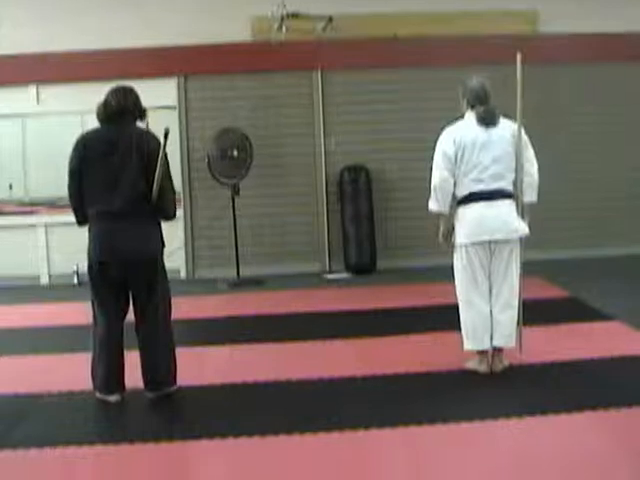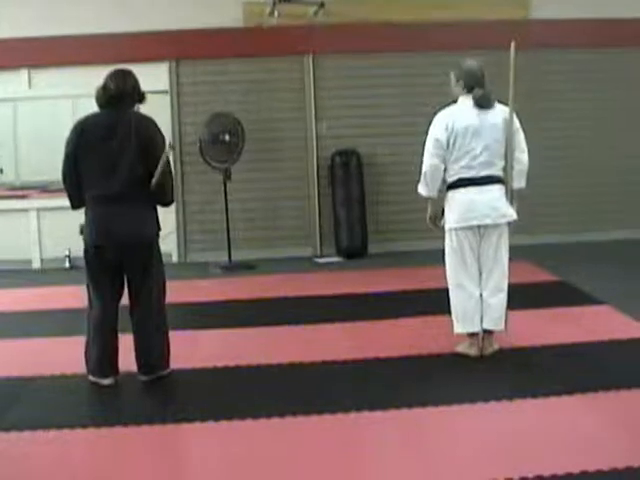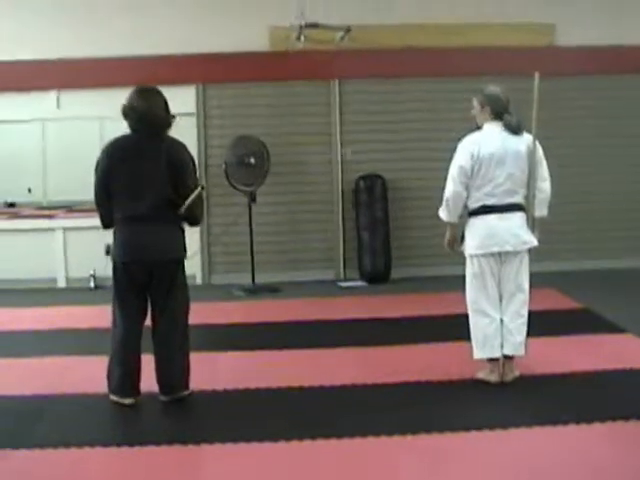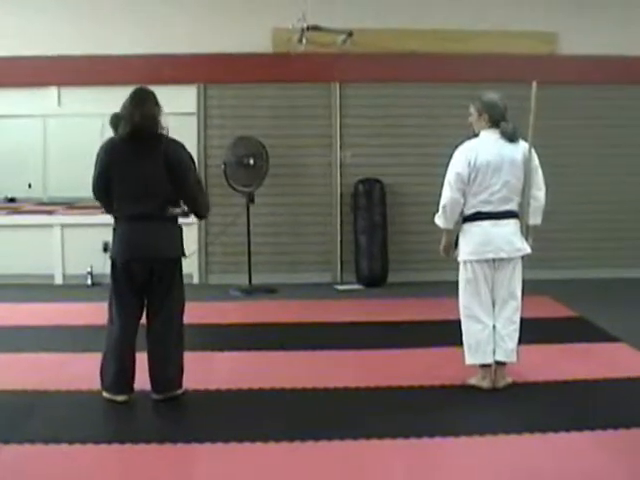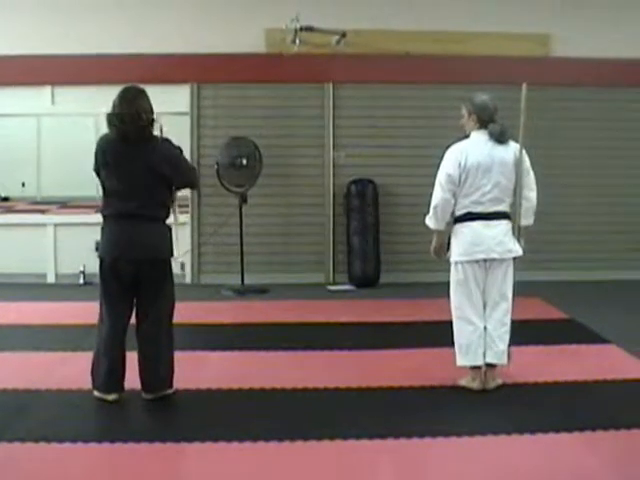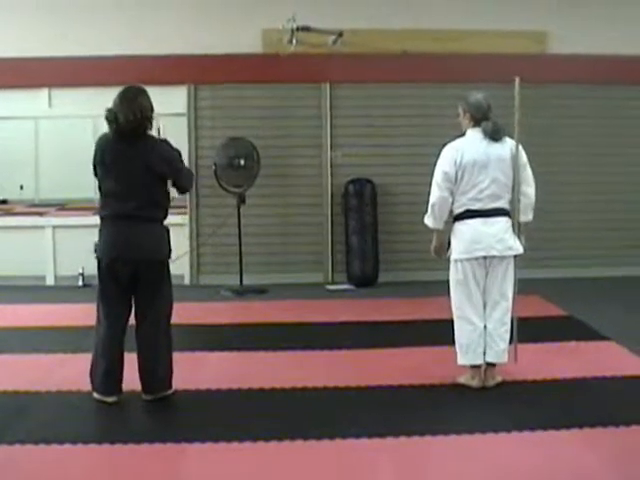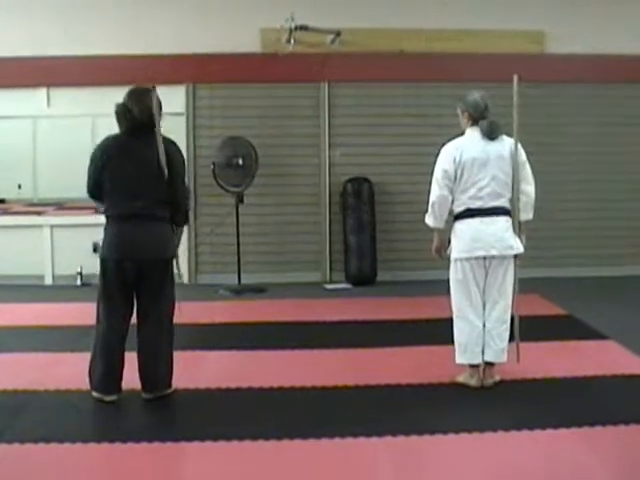
dt=0.3s
person 1, frame 1
left shoulder: (84, 144)
right shoulder: (147, 141)
left elbow: (76, 196)
right elbow: (164, 192)
right wrist: (166, 211)
left hip: (102, 239)
right hip: (142, 238)
left knee: (107, 316)
right knee: (153, 314)
left ankle: (108, 386)
right ankle: (159, 382)
person 1, frame 2
left shoulder: (82, 128)
right shoulder: (145, 126)
left elbow: (69, 177)
right elbow: (162, 178)
right wrist: (164, 198)
left hip: (99, 223)
right hip: (139, 222)
left knee: (102, 300)
right knee: (147, 298)
left ankle: (101, 369)
right ankle: (153, 365)
person 1, frame 3
left shoulder: (113, 150)
right shoulder: (175, 150)
left elbow: (102, 199)
right elbow: (191, 199)
right wrist: (191, 218)
left hip: (127, 242)
right hip: (166, 242)
left knee: (126, 319)
right knee: (170, 318)
left ankle: (123, 389)
right ankle: (173, 386)
person 1, frame 4
left shoulder: (110, 149)
right shoulder: (172, 150)
left elbow: (101, 193)
right elbow: (197, 198)
right wrist: (184, 206)
left hip: (127, 240)
right hip: (164, 241)
left knee: (122, 316)
right knee: (166, 316)
left ankle: (116, 385)
right ankle: (165, 385)
person 1, frame 5
left shoulder: (105, 146)
right shoulder: (161, 149)
right elbow: (190, 179)
left hip: (115, 239)
right hip: (152, 240)
left knee: (112, 315)
right knee: (155, 316)
left ankle: (107, 385)
right ankle: (156, 384)
person 1, frame 6
left shoulder: (104, 146)
right shoulder: (159, 149)
right elbow: (184, 183)
left hip: (112, 239)
right hip: (150, 241)
left knee: (111, 317)
right knee: (154, 316)
left ankle: (106, 387)
right ankle: (155, 385)
person 1, frame 7
left shoulder: (106, 148)
right shoulder: (167, 148)
left elbow: (94, 192)
right elbow: (180, 198)
right wrist: (174, 228)
left hip: (117, 238)
right hip: (156, 239)
left knee: (112, 316)
right knee: (156, 316)
left ankle: (105, 385)
right ankle: (156, 384)
person 2, frame 1
left shoulder: (453, 134)
right shoulder: (512, 130)
left elbow: (442, 181)
right elbow: (529, 173)
left wrist: (444, 221)
right wrist: (524, 211)
left hip: (472, 217)
right hip: (505, 214)
left knee: (473, 289)
right knee: (505, 287)
left ankle: (481, 355)
right ankle: (499, 354)
person 2, frame 2
left shoulder: (446, 117)
right shoulder: (504, 114)
left elbow: (432, 164)
right elbow: (520, 158)
left wrist: (432, 202)
right wrist: (512, 194)
left hip: (461, 201)
right hip: (495, 198)
left knee: (463, 273)
right knee: (494, 269)
left ankle: (472, 340)
right ankle: (489, 338)
person 2, frame 3
left shoulder: (472, 143)
right shoulder: (527, 142)
left elbow: (456, 190)
right elbow: (542, 186)
left wrist: (451, 227)
right wrist: (533, 221)
left hip: (482, 227)
right hip: (515, 225)
left knee: (483, 299)
right knee: (515, 295)
left ankle: (492, 365)
right ankle: (509, 364)
person 2, frame 4
left shoulder: (468, 150)
right shoulder: (523, 150)
left elbow: (452, 197)
right elbow: (536, 195)
left wrist: (447, 233)
right wrist: (528, 229)
left hip: (476, 234)
right hip: (509, 233)
left knee: (476, 304)
right knee: (507, 302)
left ankle: (484, 372)
right ankle: (501, 371)
person 2, frame 5
left shoulder: (459, 151)
right shoulder: (514, 151)
left elbow: (443, 198)
right elbow: (528, 196)
left wrist: (439, 235)
right wrist: (519, 230)
left hip: (468, 235)
right hip: (501, 233)
left knee: (468, 306)
right knee: (499, 304)
left ankle: (474, 373)
right ankle: (491, 372)
person 2, frame 6
left shoulder: (454, 150)
right shoulder: (511, 147)
left elbow: (440, 197)
right elbow: (526, 193)
left wrist: (438, 235)
right wrist: (519, 229)
left hip: (468, 233)
right hip: (501, 231)
left knee: (468, 304)
right knee: (499, 302)
left ankle: (474, 371)
right ankle: (491, 370)
person 2, frame 7
left shoulder: (454, 148)
right shoulder: (511, 146)
left elbow: (440, 196)
right elbow: (526, 191)
left wrist: (438, 234)
right wrist: (520, 228)
left hip: (468, 232)
right hip: (501, 230)
left knee: (467, 304)
right knee: (499, 302)
left ankle: (473, 370)
right ankle: (490, 369)
